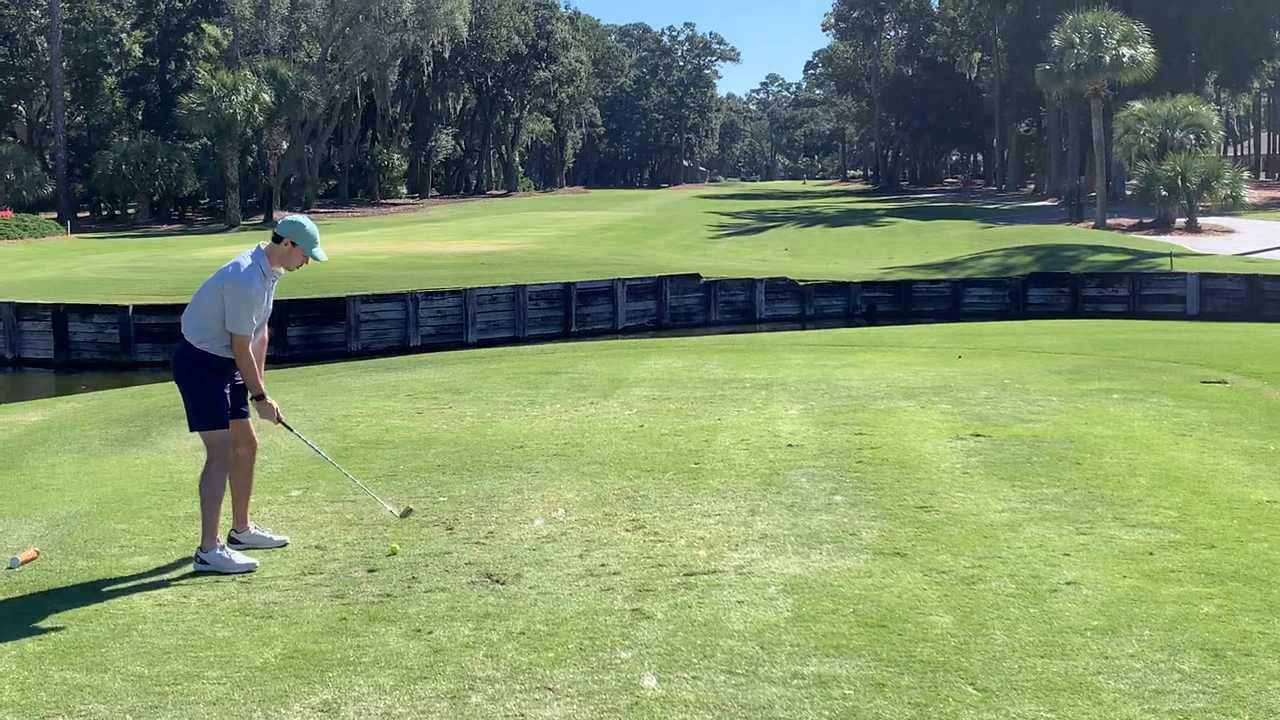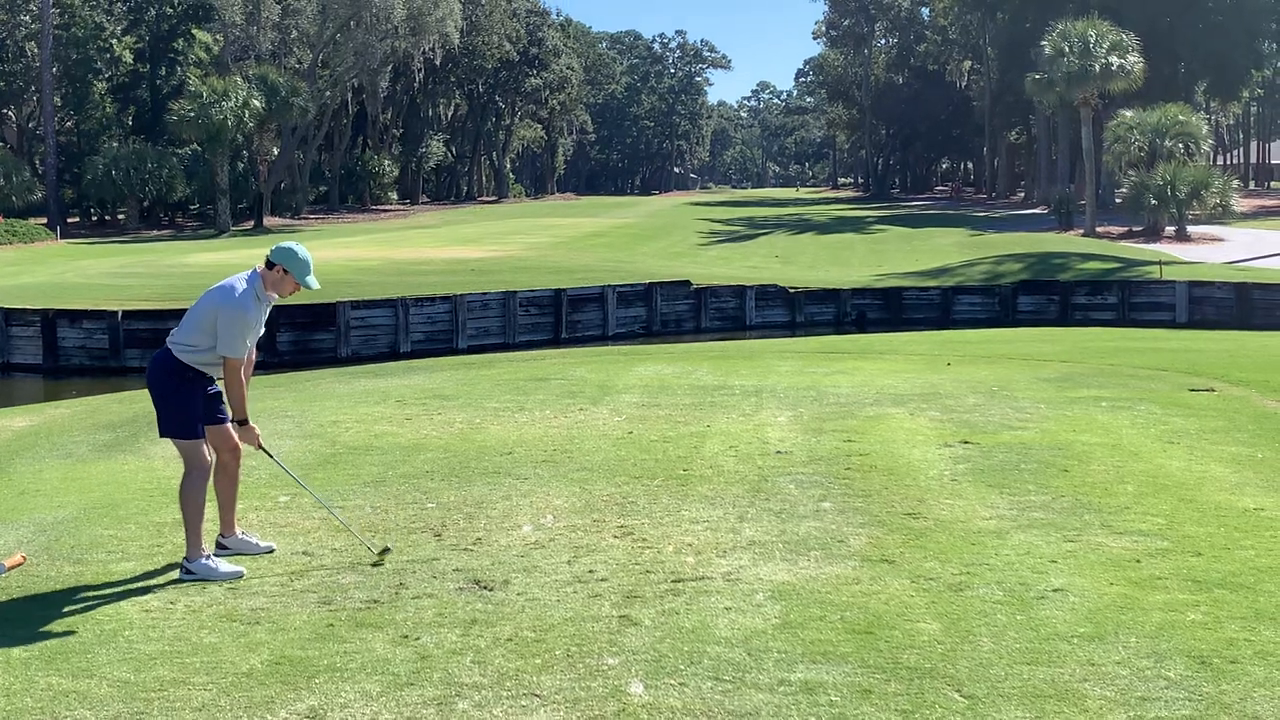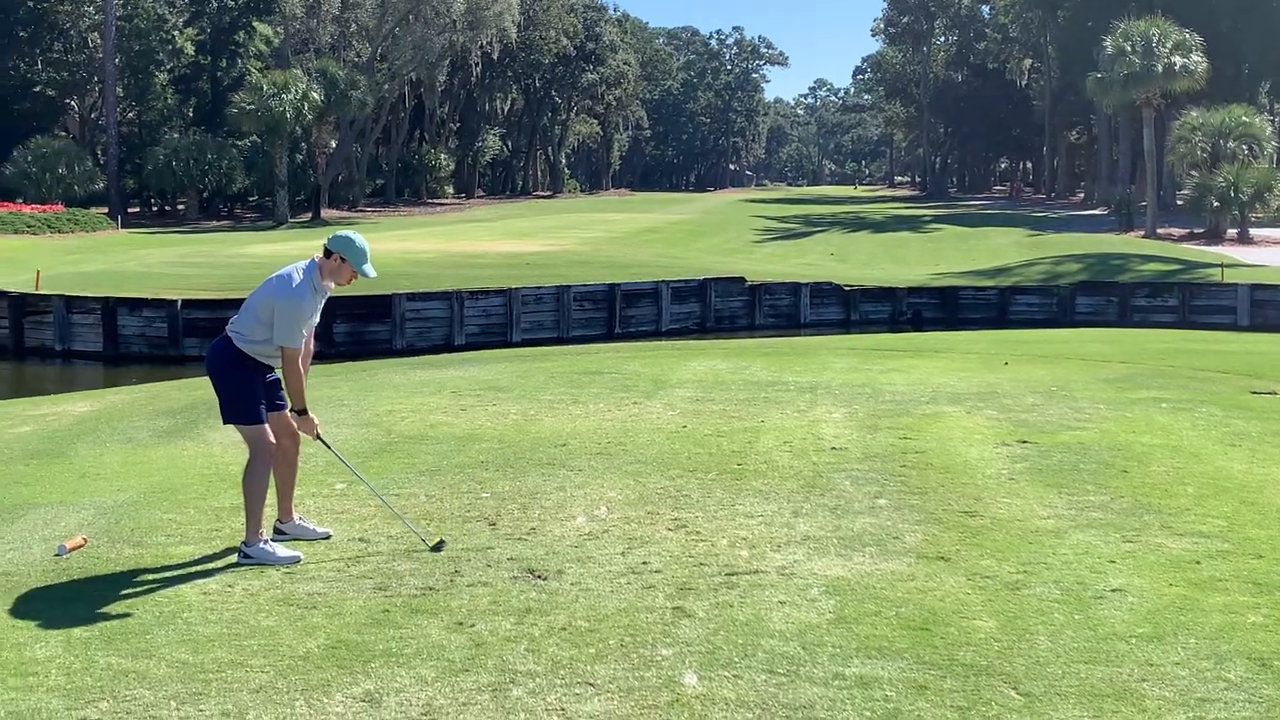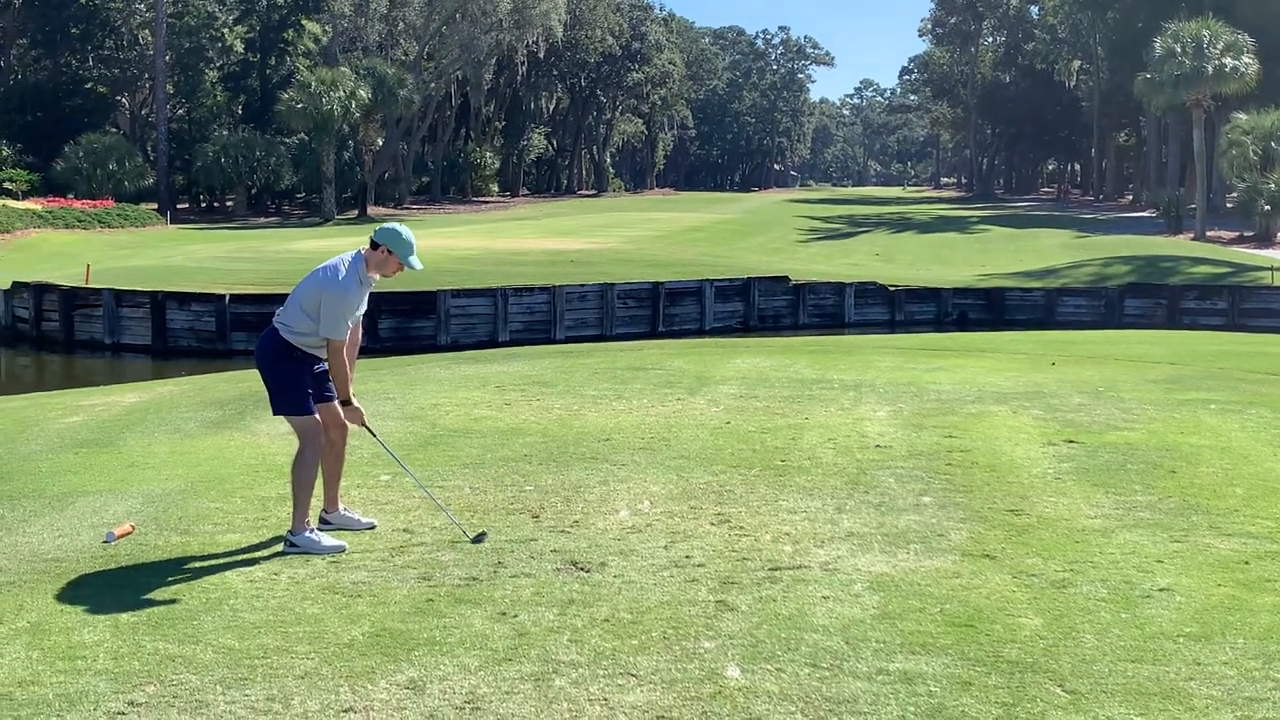
dt=1s
person 1, frame 1
left shoulder: (268, 271)
right shoulder: (245, 279)
left elbow: (260, 332)
right elbow: (242, 347)
left wrist: (259, 385)
right wrist: (260, 397)
left hip: (222, 364)
right hip: (199, 364)
left knee: (246, 445)
right knee: (221, 452)
left ankle: (241, 530)
right ankle: (209, 549)
person 1, frame 2
left shoulder: (261, 294)
right shoulder: (240, 303)
left elbow: (248, 354)
right elbow: (233, 371)
left wrist: (239, 413)
right wrist: (243, 421)
left hip: (198, 375)
right hip: (173, 374)
left knee: (230, 451)
right knee: (199, 463)
left ankle: (229, 535)
right ankle: (194, 558)
person 1, frame 3
left shoulder: (319, 283)
right shoulder: (296, 293)
left elbow: (306, 343)
right elbow: (291, 360)
left wrist: (298, 402)
right wrist: (302, 411)
left hip: (258, 362)
right hip: (233, 361)
left knee: (289, 438)
right knee: (264, 447)
left ankle: (287, 520)
right ankle: (253, 543)
person 1, frame 4
left shoulder: (366, 275)
right shoulder: (342, 284)
left elbow: (353, 334)
right elbow: (336, 352)
left wrist: (347, 390)
right wrist: (348, 401)
left hip: (306, 353)
right hip: (281, 352)
left knee: (337, 429)
right knee: (314, 438)
left ankle: (332, 510)
right ankle: (299, 532)
